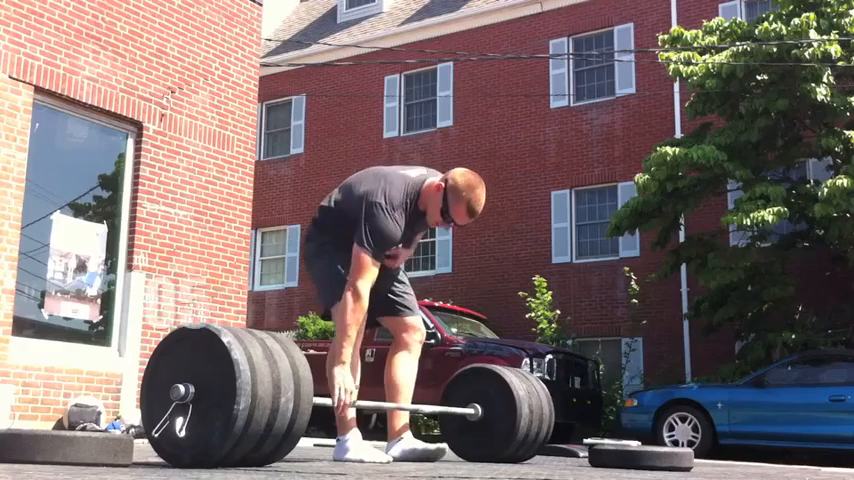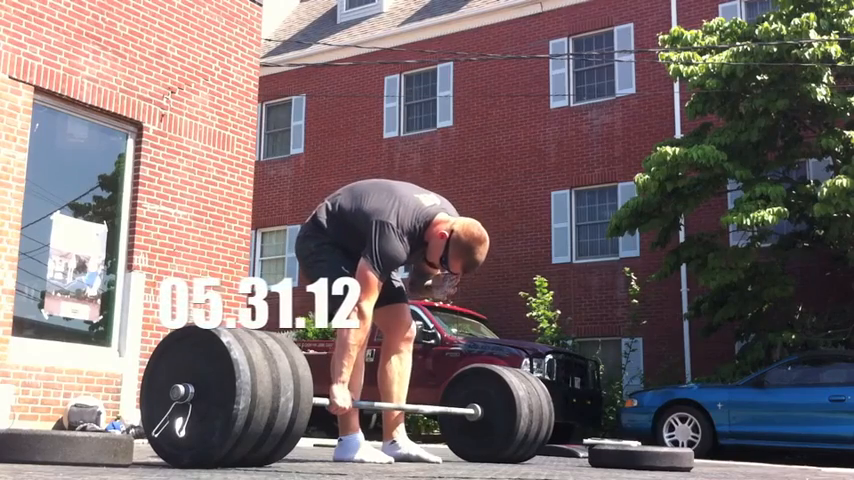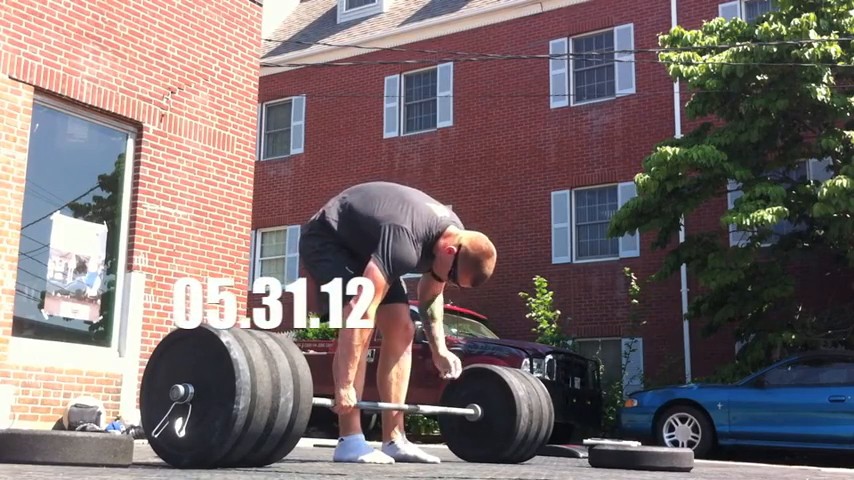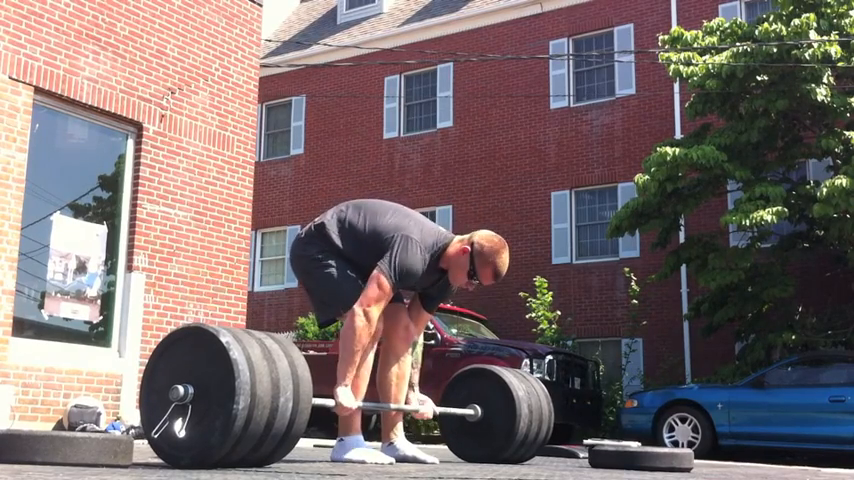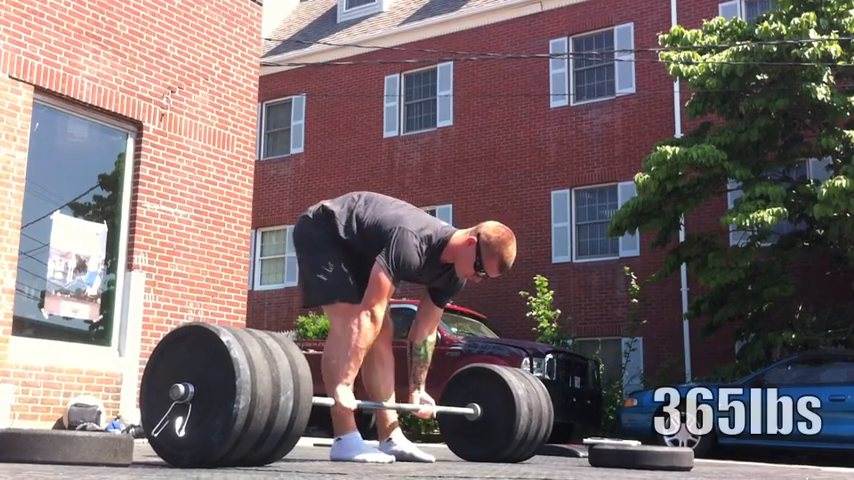
dt=1s
person 1, frame 1
left shoulder: (440, 200)
right shoulder: (387, 208)
right elbow: (358, 289)
left wrist: (406, 249)
right wrist: (341, 364)
left hip: (379, 255)
right hip: (330, 242)
left knee: (412, 331)
right knee: (352, 327)
left ankle: (399, 439)
right ankle: (348, 441)
person 1, frame 2
left shoulder: (452, 224)
right shoulder: (393, 234)
left elbow: (417, 284)
right elbow: (361, 309)
left wrist: (437, 286)
right wrist: (339, 383)
left hip: (362, 247)
right hip: (323, 242)
left knee: (403, 332)
right knee: (354, 322)
left ankle: (395, 439)
right ankle: (349, 441)
person 1, frame 3
left shoulder: (458, 238)
right shoulder: (404, 240)
left elbow: (429, 296)
right elbow: (361, 309)
left wrist: (439, 348)
right wrist: (344, 384)
left hip: (365, 246)
right hip: (327, 240)
left knee: (402, 331)
right knee: (361, 323)
left ankle: (394, 440)
right ankle: (350, 441)
person 1, frame 4
left shoulder: (445, 274)
right shoulder: (413, 253)
left elbow: (413, 333)
right elbow: (363, 313)
left wrist: (412, 391)
right wrist: (343, 385)
left hip: (356, 256)
right hip: (318, 249)
left knee: (401, 330)
right knee: (372, 325)
left ankle: (393, 441)
right ankle: (349, 442)
person 1, frame 5
left shoulder: (452, 272)
right shoulder: (410, 244)
left elbow: (425, 331)
right elbow: (369, 313)
left wrist: (417, 389)
right wrist: (344, 385)
left hip: (356, 246)
right hip: (320, 231)
left knee: (381, 333)
right knee: (348, 320)
left ankle: (391, 437)
right ankle: (345, 439)
